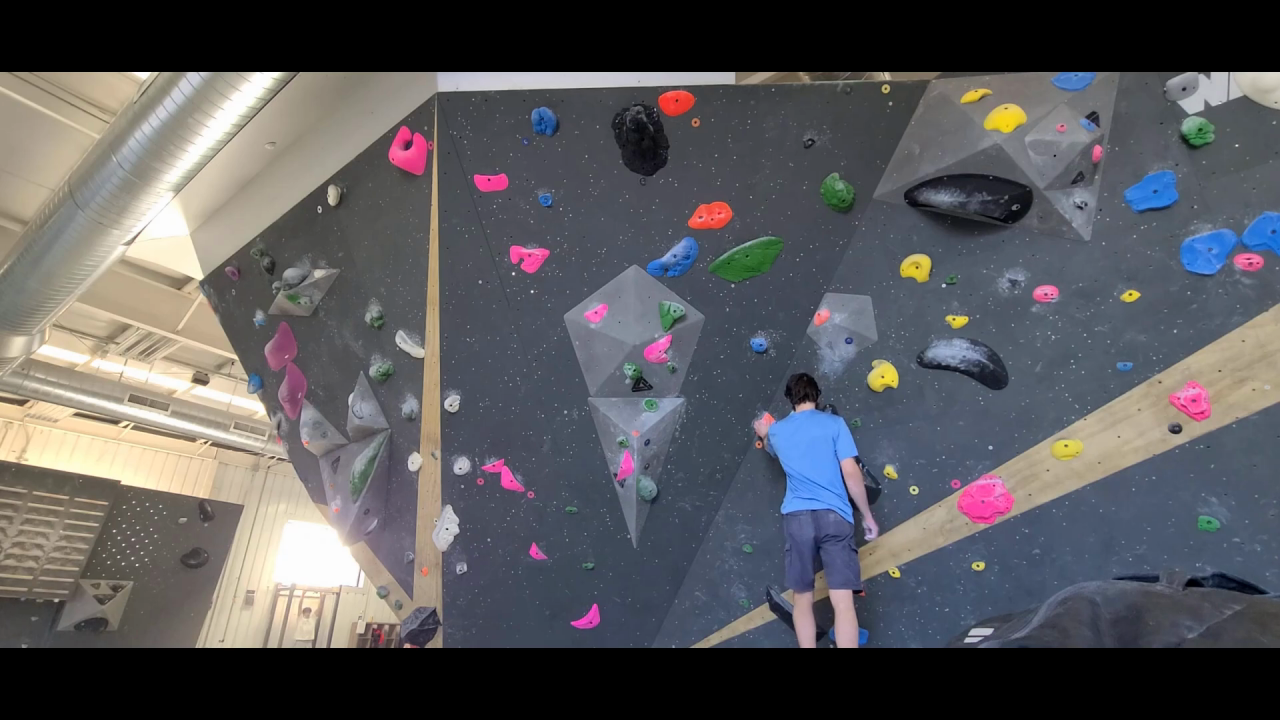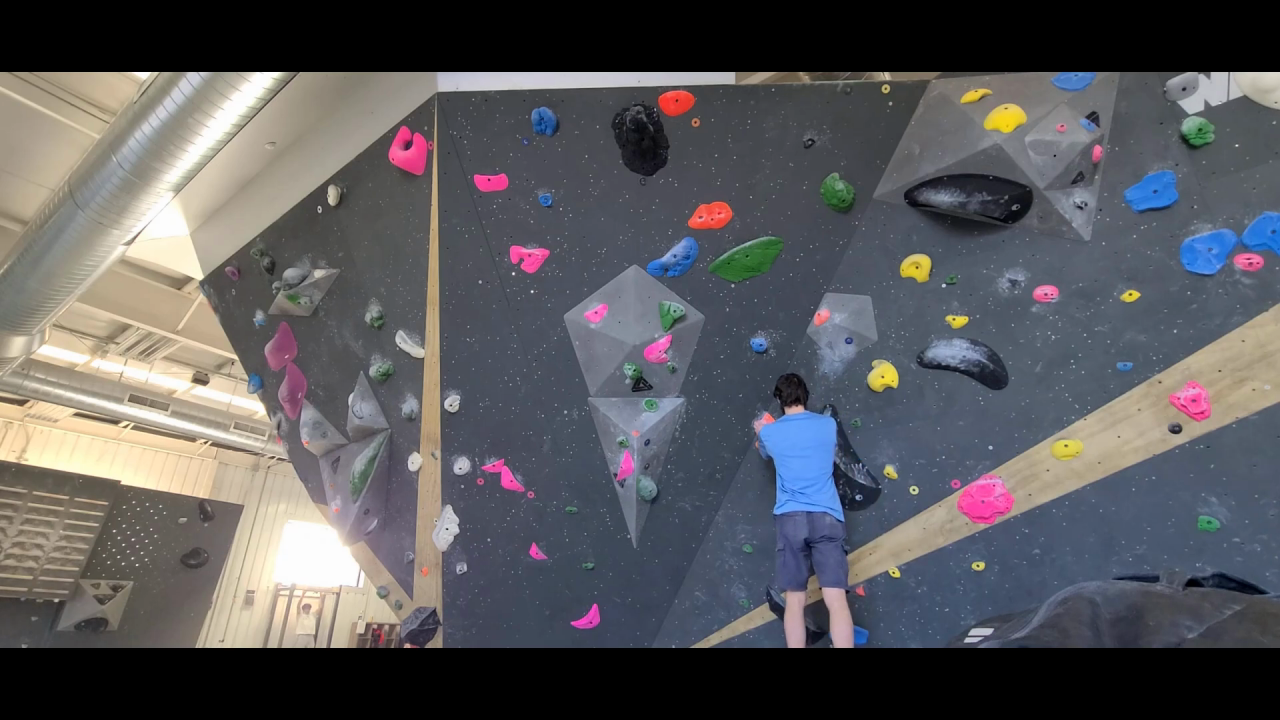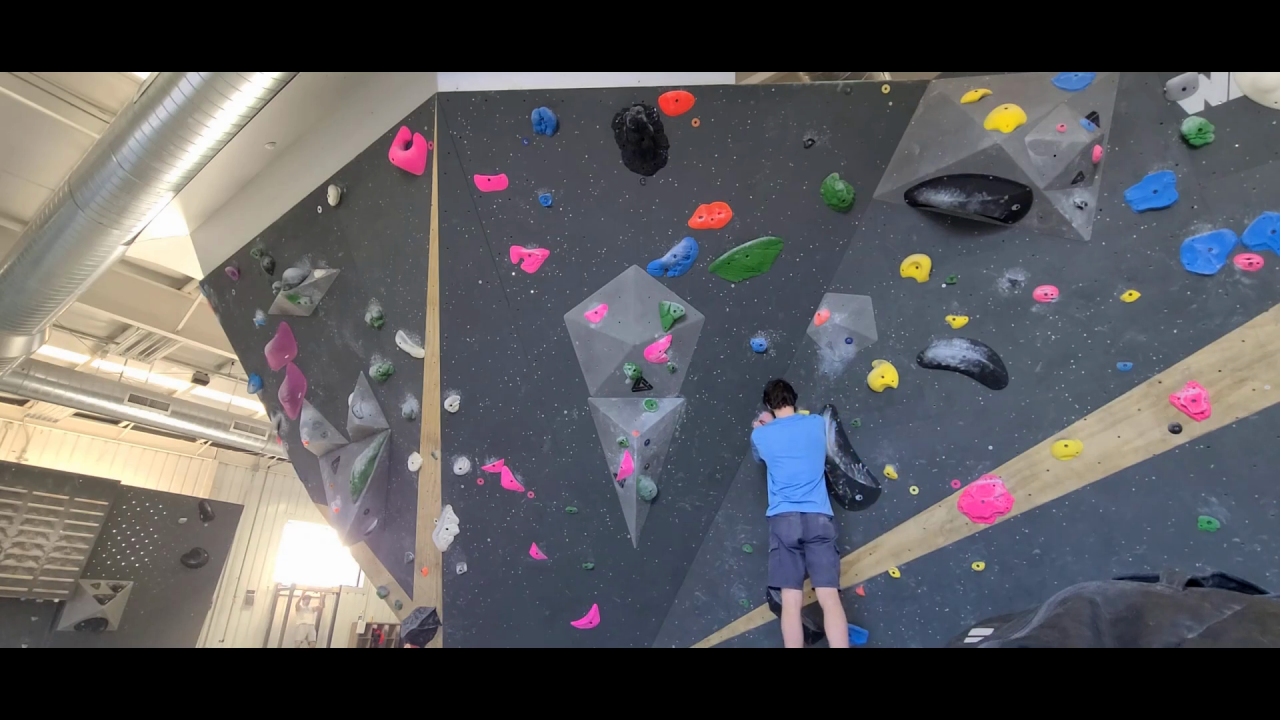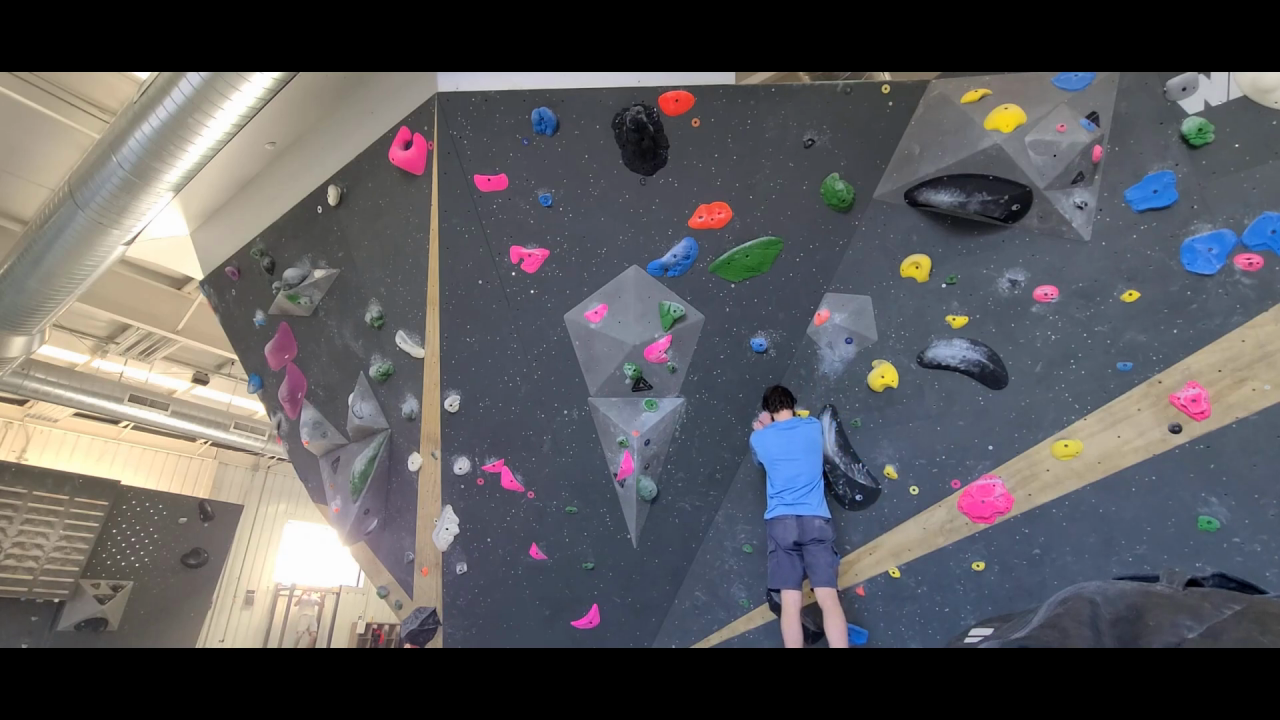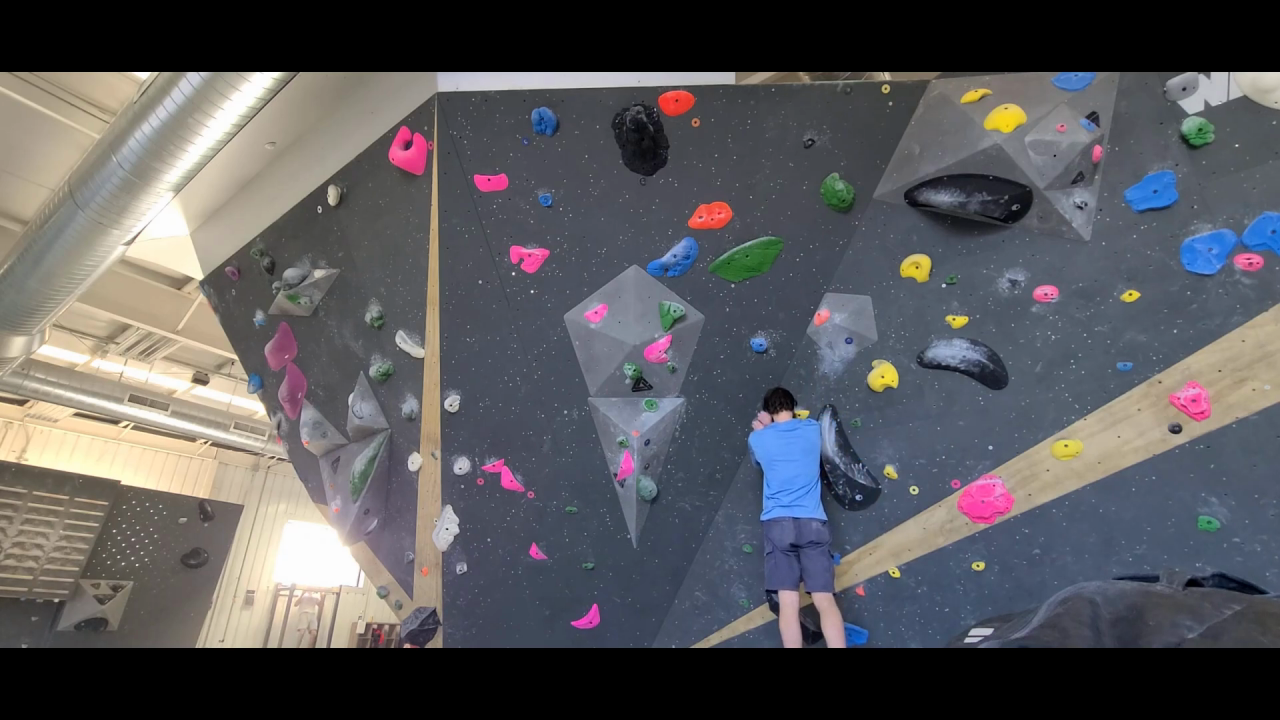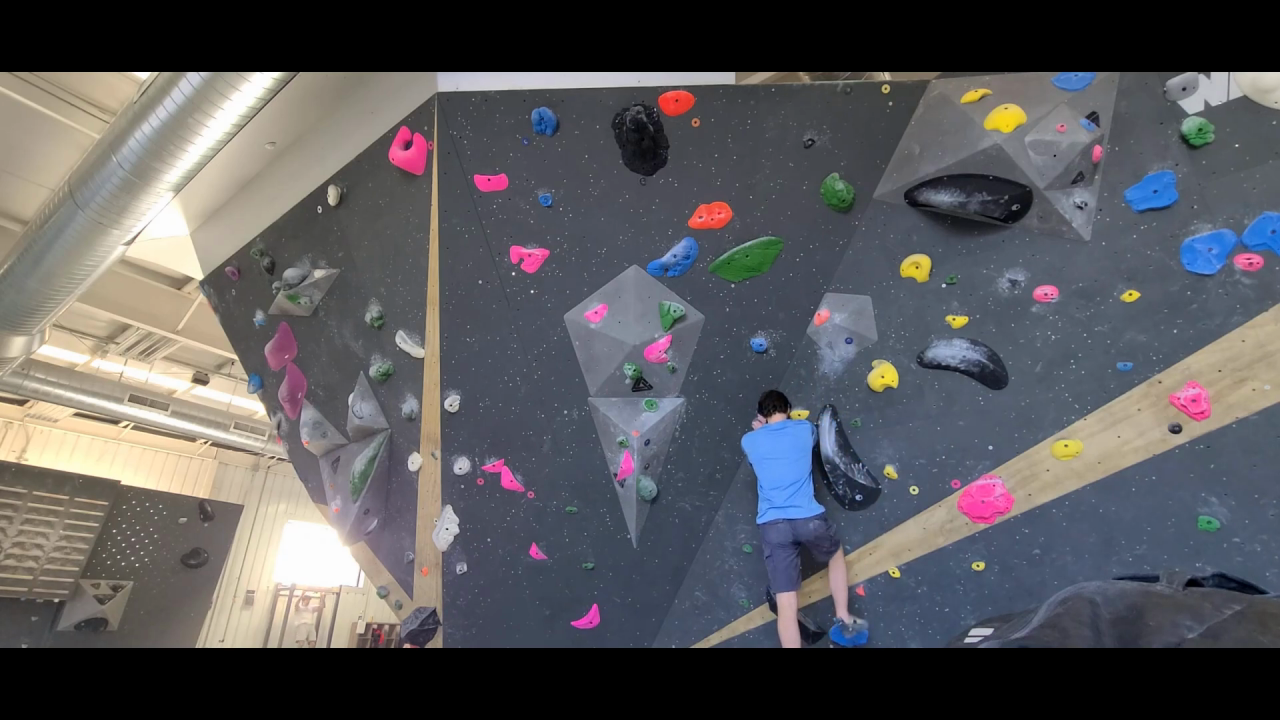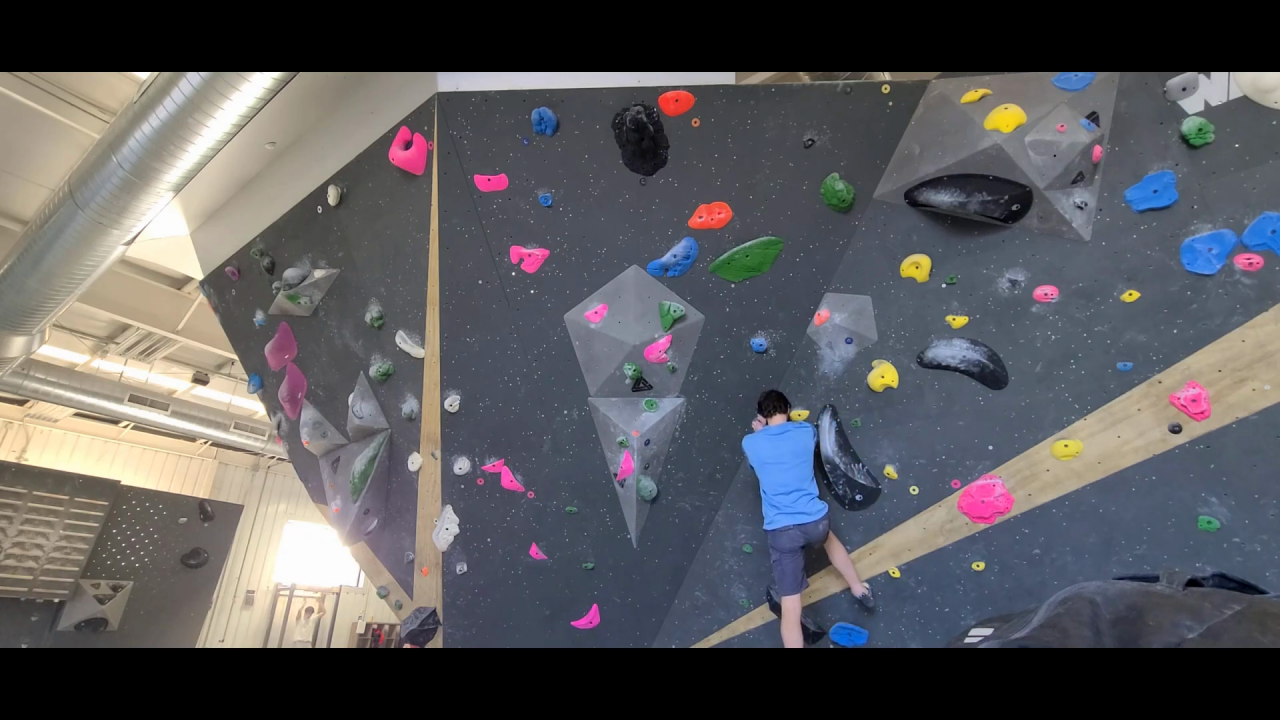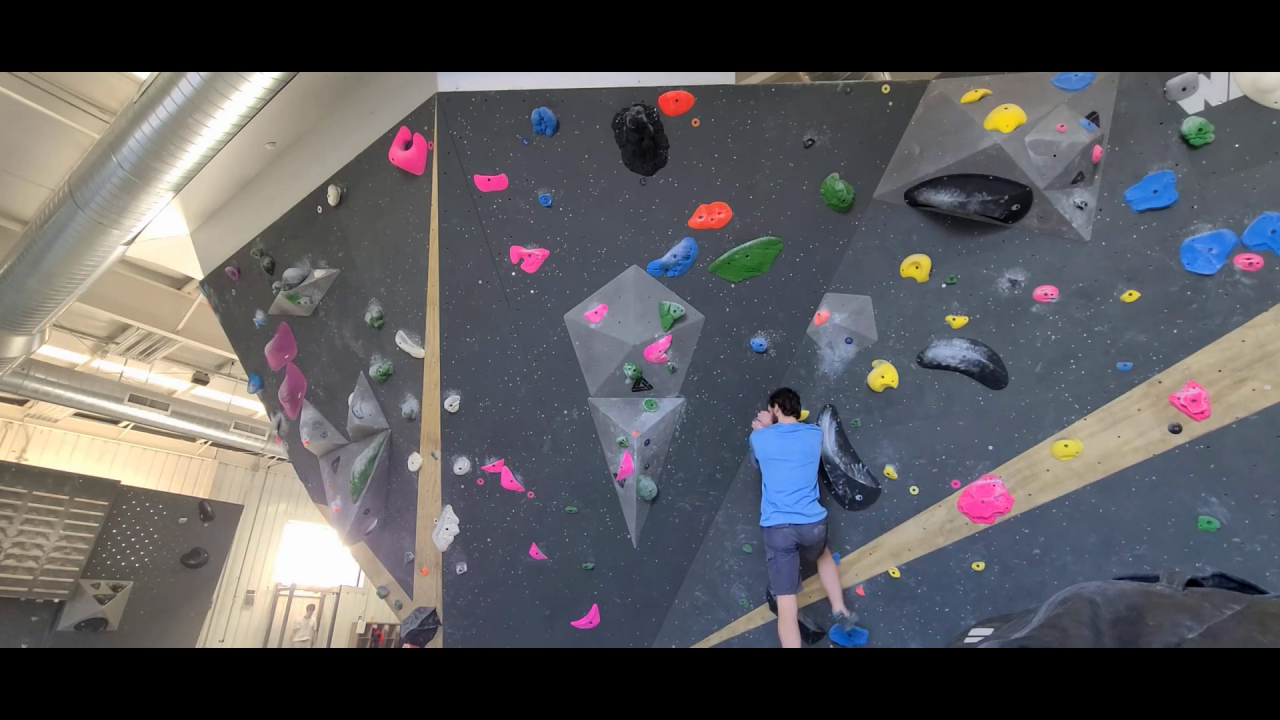
dt=0.4s
person 1, frame 1
left shoulder: (776, 430)
right shoulder: (834, 423)
right elbow: (851, 473)
right wrist: (868, 515)
left hip: (797, 519)
right hip: (834, 517)
left knee: (802, 599)
right knee: (842, 600)
person 1, frame 2
left shoulder: (769, 432)
right shoulder: (828, 425)
left hip: (790, 519)
right hip: (827, 518)
left knee: (794, 601)
right knee: (836, 599)
person 1, frame 3
left shoulder: (760, 435)
right shoulder: (816, 423)
left hip: (784, 520)
right hip: (819, 518)
left knee: (791, 601)
right knee: (829, 598)
person 1, frame 4
left shoulder: (759, 438)
right shoulder: (814, 427)
left hip: (781, 522)
right hip: (816, 520)
left knee: (790, 602)
right knee: (828, 598)
person 1, frame 5
left shoulder: (757, 438)
right shoulder: (813, 429)
left hip: (777, 524)
right hip: (813, 523)
left knee: (788, 603)
right knee: (825, 600)
person 1, frame 6
left shoulder: (749, 440)
right shoulder: (805, 429)
left hip: (773, 525)
right hip: (810, 520)
left knee: (786, 603)
right knee: (835, 554)
right ankle: (844, 619)
person 1, frame 7
left shoulder: (750, 443)
right shoulder: (806, 431)
left hip: (781, 530)
right hip: (816, 520)
left knee: (790, 606)
right knee: (828, 538)
right ankle: (859, 590)
person 1, frame 8
left shoulder: (759, 437)
right shoulder: (815, 435)
left hip: (778, 527)
right hip: (813, 524)
left knee: (786, 605)
right knee: (821, 554)
right ankle: (840, 612)
